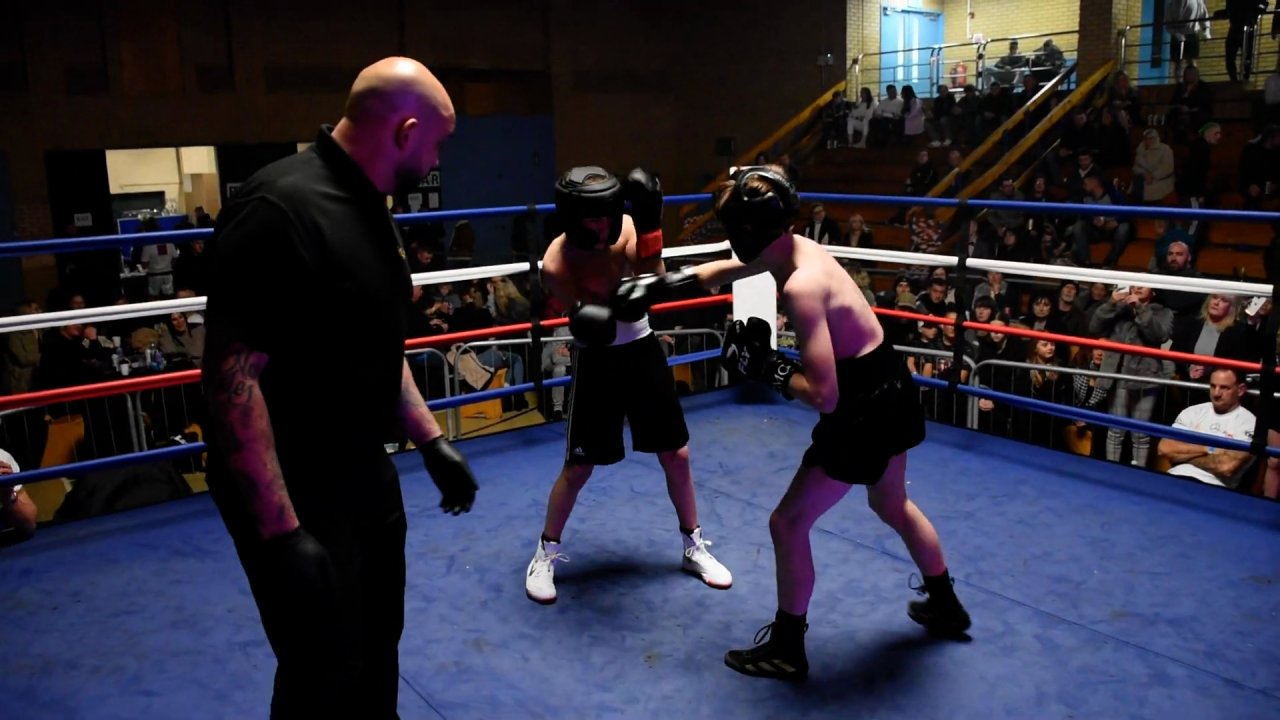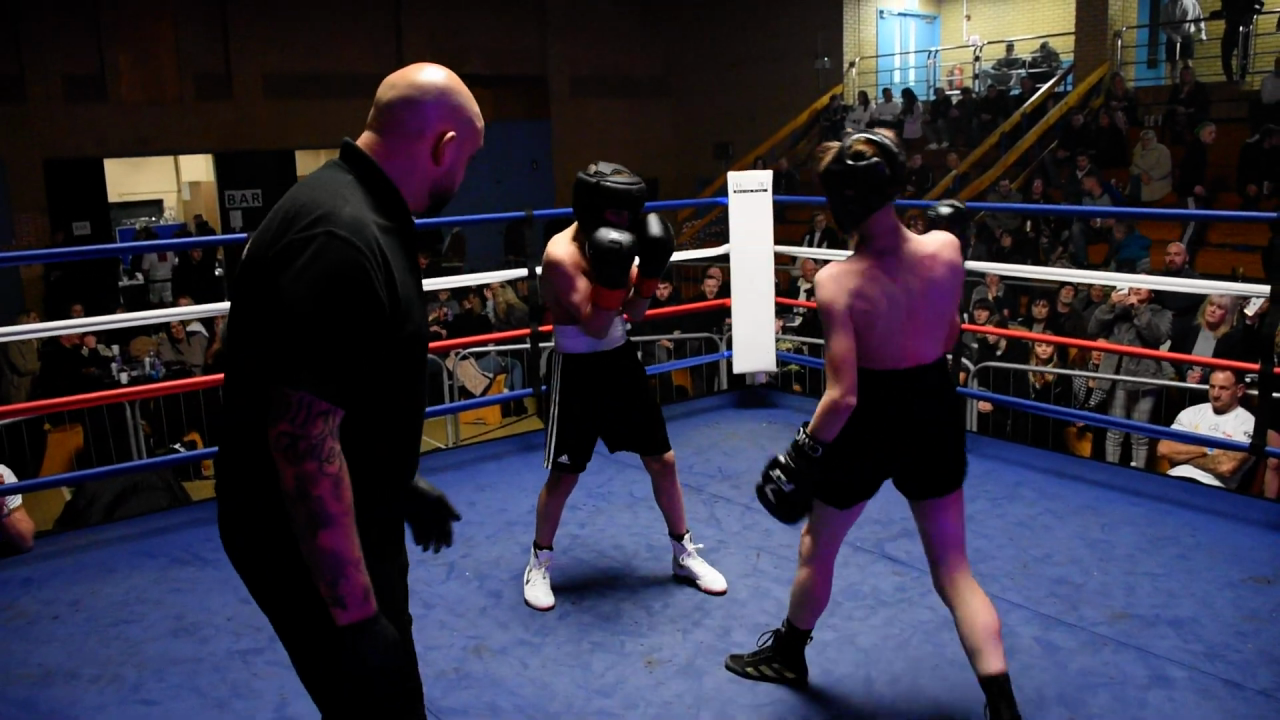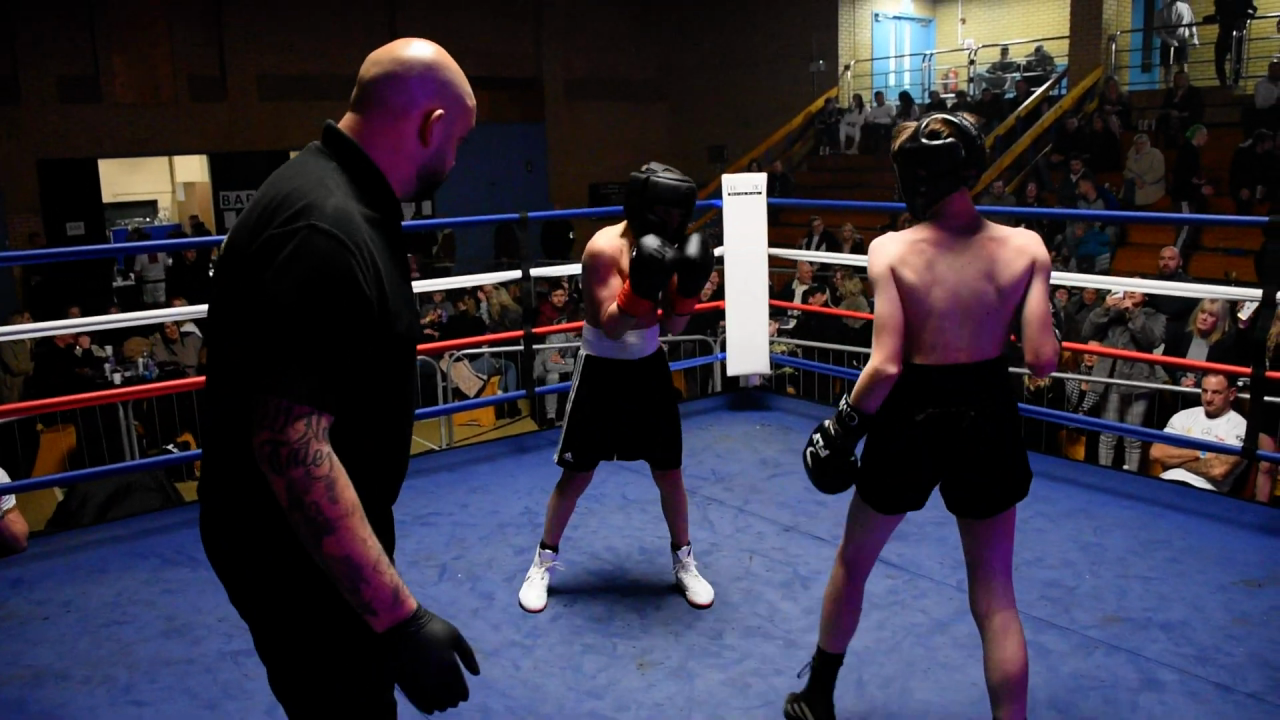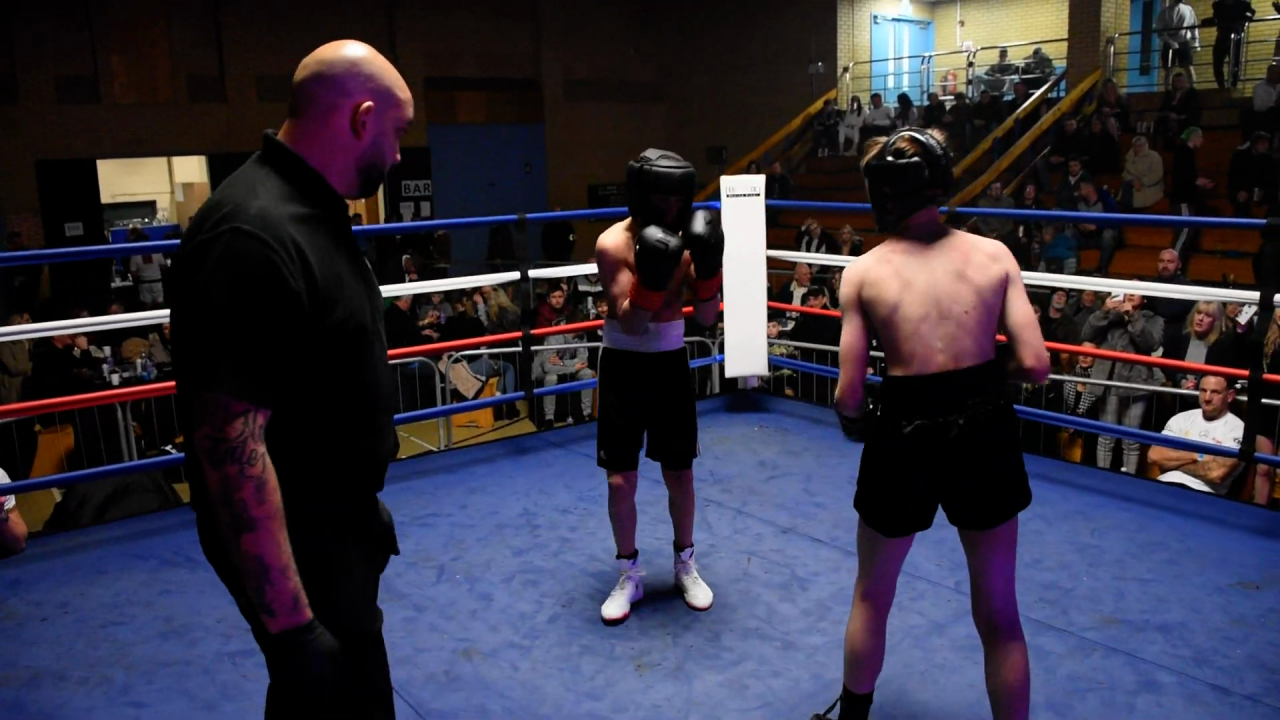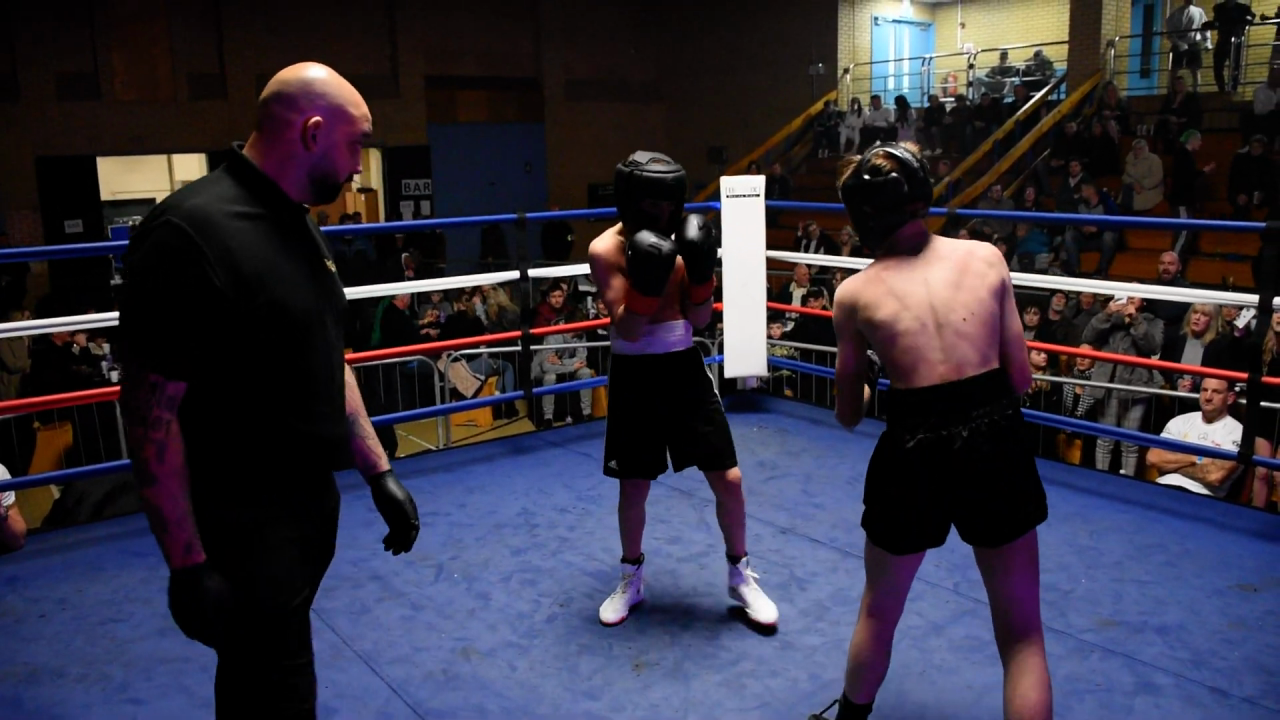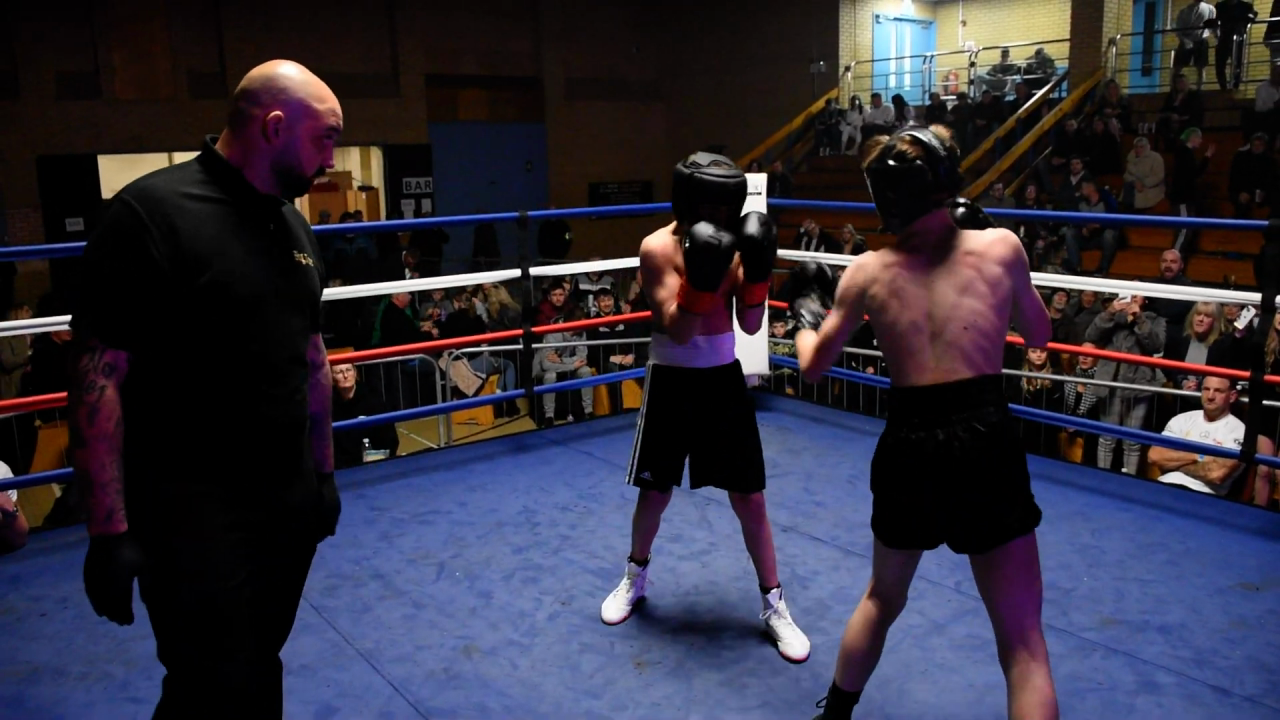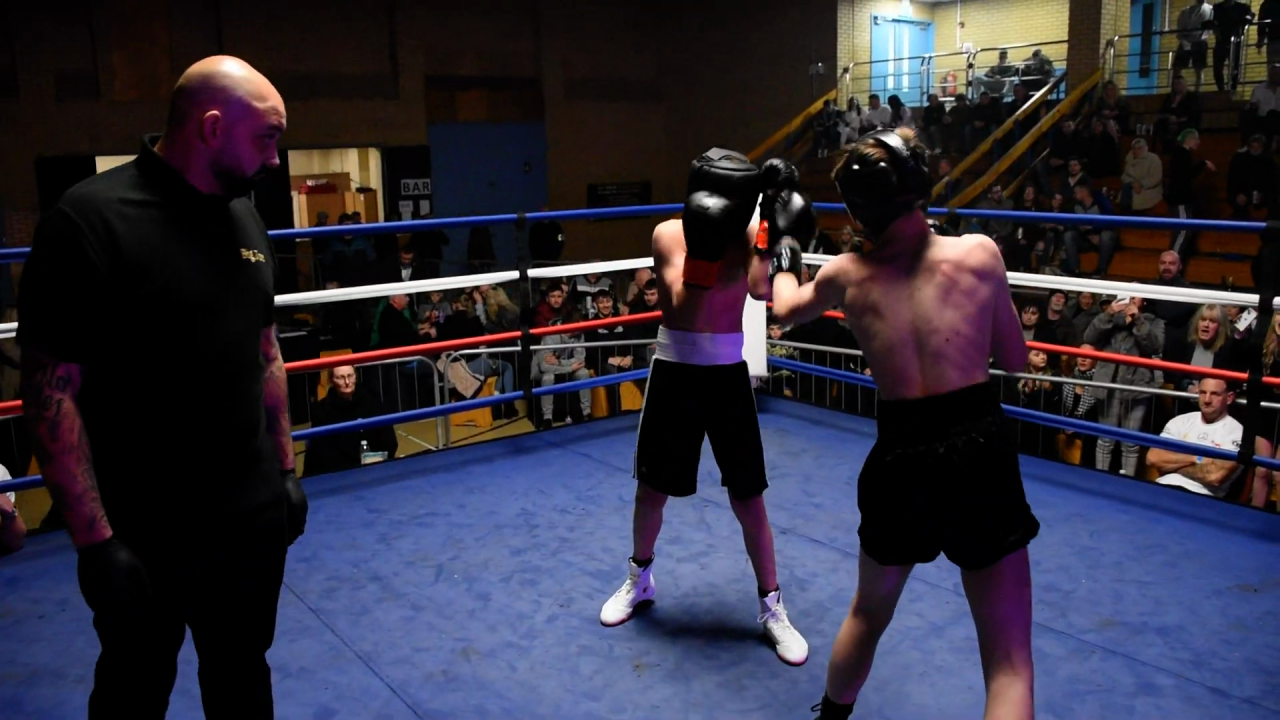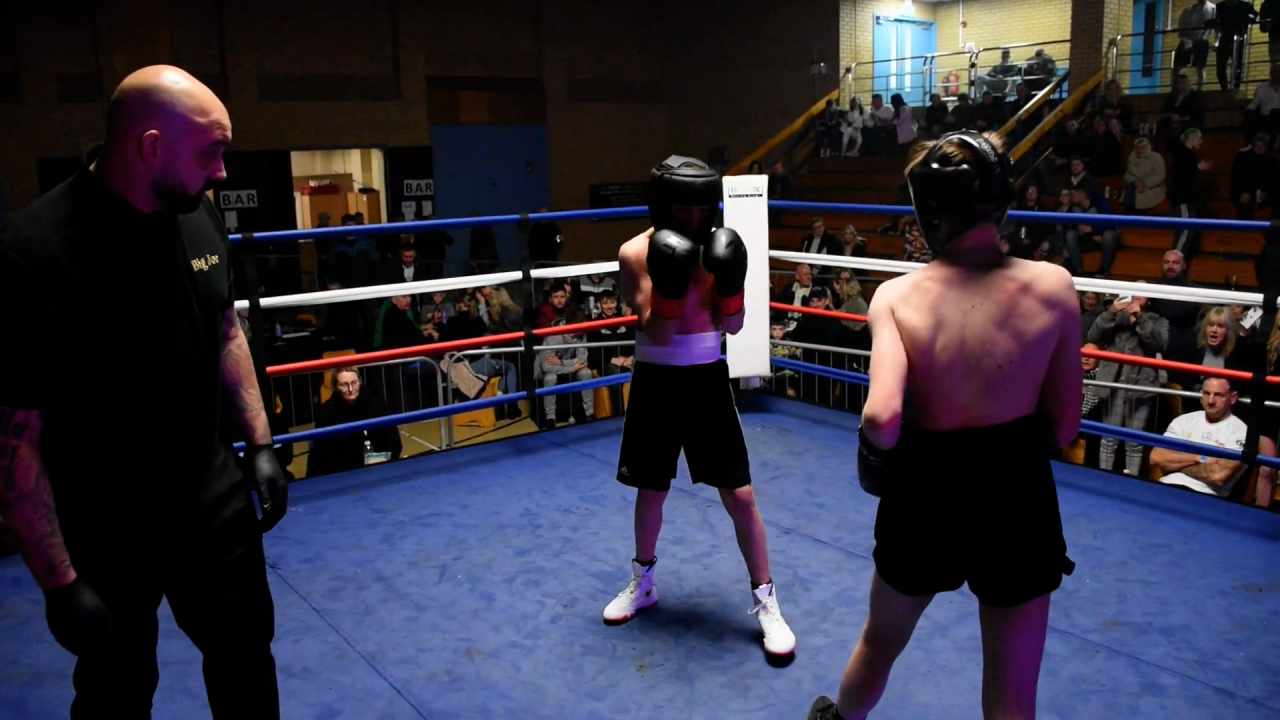
dt=0.3s
person 1, frame 1
left shoulder: (366, 207)
right shoulder: (283, 209)
right elbow: (234, 375)
left wrist: (432, 442)
right wrist: (281, 526)
left hip: (362, 475)
right hip: (293, 491)
left knee: (375, 641)
person 1, frame 2
left shoulder: (362, 217)
right shoulder: (339, 238)
right elbow: (302, 436)
left wrist: (402, 487)
right wrist: (353, 614)
left hip: (357, 514)
right hip: (307, 536)
person 1, frame 3
left shoulder: (345, 205)
right shoulder: (320, 230)
right elbow: (291, 447)
right wrist: (398, 616)
left hip: (334, 531)
right hip: (300, 547)
person 1, frame 4
left shoulder: (306, 213)
right shoulder: (255, 235)
right elbow: (232, 445)
left wrist: (365, 502)
right wrist: (290, 621)
left hip: (333, 519)
right hip: (294, 543)
person 1, frame 5
left shoulder: (297, 226)
right shoulder: (192, 231)
right elbow: (153, 410)
left wrist: (379, 473)
right wrist: (188, 563)
left hip: (308, 506)
right hip: (239, 526)
person 1, frame 6
left shoulder: (291, 224)
right shoulder: (151, 213)
right elbow: (98, 377)
left wrist: (322, 472)
right wrist: (110, 530)
left hip: (285, 500)
right hip: (191, 508)
person 1, frame 7
left shoulder: (243, 217)
right shoulder: (92, 220)
right elbow: (50, 392)
left wrist: (286, 467)
right wrist: (95, 539)
left hip: (252, 502)
right hip: (146, 516)
person 1, frame 8
left shoulder: (197, 217)
left wrist: (259, 444)
right wrist: (59, 581)
left hip: (210, 492)
right hip: (105, 524)
left knee: (245, 650)
person 2, frame 1
left shoulder: (802, 288)
right shoulder: (790, 243)
left elbow: (826, 396)
right elbow: (730, 268)
left wrist: (771, 369)
right wrist: (660, 284)
left hip: (867, 409)
right hip: (893, 387)
left knee: (790, 522)
right knee: (893, 506)
left ankle: (786, 648)
right ankle: (946, 606)
person 2, frame 2
left shoulder: (839, 282)
right shoulder: (945, 250)
left elbow: (843, 396)
right elbow: (947, 338)
left wrist: (798, 455)
left hip: (871, 424)
right hip: (934, 416)
left knee: (818, 548)
right knee: (955, 573)
left ankle: (787, 654)
person 2, frame 3
left shoulder: (891, 252)
right shoulder: (1024, 248)
left elbow: (885, 367)
right elbow: (1042, 361)
left wrist: (841, 426)
left hip: (910, 422)
right hip: (987, 422)
left knee: (853, 561)
right knee: (994, 597)
person 2, frame 4
left shoulder: (864, 273)
right shoulder: (994, 255)
left elbow: (848, 395)
right elbow: (1033, 365)
left wrist: (856, 418)
left hip: (904, 435)
right hip: (983, 432)
left knee: (872, 595)
right knee: (998, 613)
person 2, frame 5
left shoulder: (856, 293)
right shoulder: (985, 257)
left elbow: (846, 410)
right elbow: (1019, 376)
left hip: (913, 452)
right hip: (995, 442)
left knee: (880, 611)
right knee: (1021, 636)
person 2, frame 6
left shoulder: (868, 274)
right shoulder: (999, 248)
left elbow: (813, 365)
right elbow: (1040, 335)
left wrist: (808, 309)
left hip: (907, 451)
right hip: (984, 444)
left knee: (882, 600)
right knee: (1023, 647)
person 2, frame 7
left shoulder: (847, 277)
right shoulder: (978, 256)
left elbow: (787, 307)
right elbow: (1016, 357)
left wrist: (785, 256)
left hip: (899, 465)
right hip: (980, 458)
left knee: (869, 614)
right knee: (1008, 666)
person 2, frame 8
left shoulder: (897, 296)
right shoulder: (1053, 287)
left elbow: (882, 418)
right elbow: (1064, 428)
left wrist: (879, 455)
left hip: (924, 497)
right hip: (1016, 500)
left knee: (881, 638)
person 3, frame 1
left shoulder: (625, 229)
right shoulder: (556, 263)
right elbow: (590, 329)
left wrist: (651, 226)
right wrist: (604, 319)
left hip: (642, 349)
right hip: (597, 360)
left knee: (676, 455)
right knee: (578, 467)
left ankle: (694, 547)
right ankle: (545, 555)
person 3, frame 2
left shoulder: (617, 241)
right shoulder: (561, 254)
left elbow: (634, 315)
right elbow: (595, 327)
left wrist: (650, 270)
right wrist: (607, 277)
left hip: (620, 356)
right hip: (577, 366)
left knee: (662, 460)
right knee: (564, 474)
left ankle: (684, 553)
right ankle: (539, 563)
person 3, frame 3
left shoulder: (668, 251)
right shoulder: (604, 248)
left elbow: (676, 326)
right elbow: (613, 327)
left wrist: (688, 289)
right wrist: (641, 285)
left hip: (649, 367)
right hip: (601, 370)
left knee: (669, 473)
right knee: (575, 476)
left ankle: (684, 562)
right ankle: (544, 561)
person 3, frame 4
left shoulder: (688, 240)
right shoulder: (613, 244)
left elbow: (707, 317)
right elbow: (631, 323)
left wrist: (707, 264)
right wrist: (653, 277)
left hip: (671, 363)
right hip: (623, 365)
left knee: (679, 476)
right knee: (620, 481)
left ankle: (685, 563)
right ankle: (628, 574)
person 3, frame 5
left shoulder: (682, 240)
right shoulder: (605, 249)
left elbow: (701, 320)
right elbow: (627, 331)
left wrist: (700, 270)
right wrist: (645, 282)
left hip: (683, 368)
right hip: (634, 374)
left knee: (728, 479)
right knee: (634, 486)
left ankle: (743, 576)
right ankle: (631, 579)
person 3, frame 6
left shoulder: (734, 246)
right shoulder: (658, 247)
left elbow: (750, 325)
right elbow: (679, 330)
left wrist: (757, 269)
right wrist: (700, 278)
left hip: (724, 378)
right hip: (672, 381)
left knee: (750, 499)
right knee: (654, 494)
left ankle: (774, 606)
right ankle: (635, 578)
person 3, frame 7
left shoulder: (749, 233)
right shoulder: (670, 236)
left elbow: (761, 289)
right elbow: (687, 315)
right wrist: (703, 251)
left hip: (728, 378)
right hip: (675, 377)
left knee: (750, 500)
right knee: (653, 491)
left ankle: (772, 609)
right ankle: (638, 580)
person 3, frame 8
left shoulder: (716, 248)
right shoulder: (636, 252)
left elbow: (731, 327)
right elbow: (656, 335)
left wrist: (731, 279)
right wrist: (668, 284)
left hip: (707, 379)
right hip: (656, 380)
left knee: (739, 495)
right knee: (649, 491)
left ankle: (765, 602)
right ankle: (643, 582)
